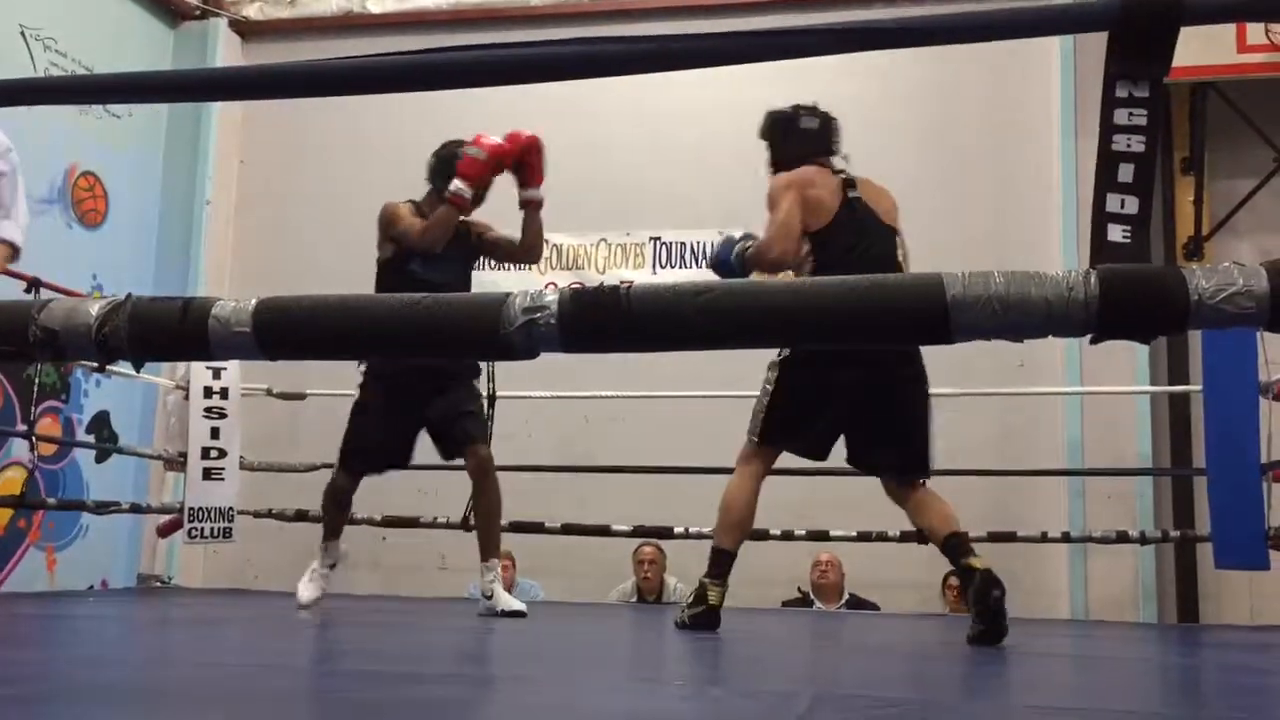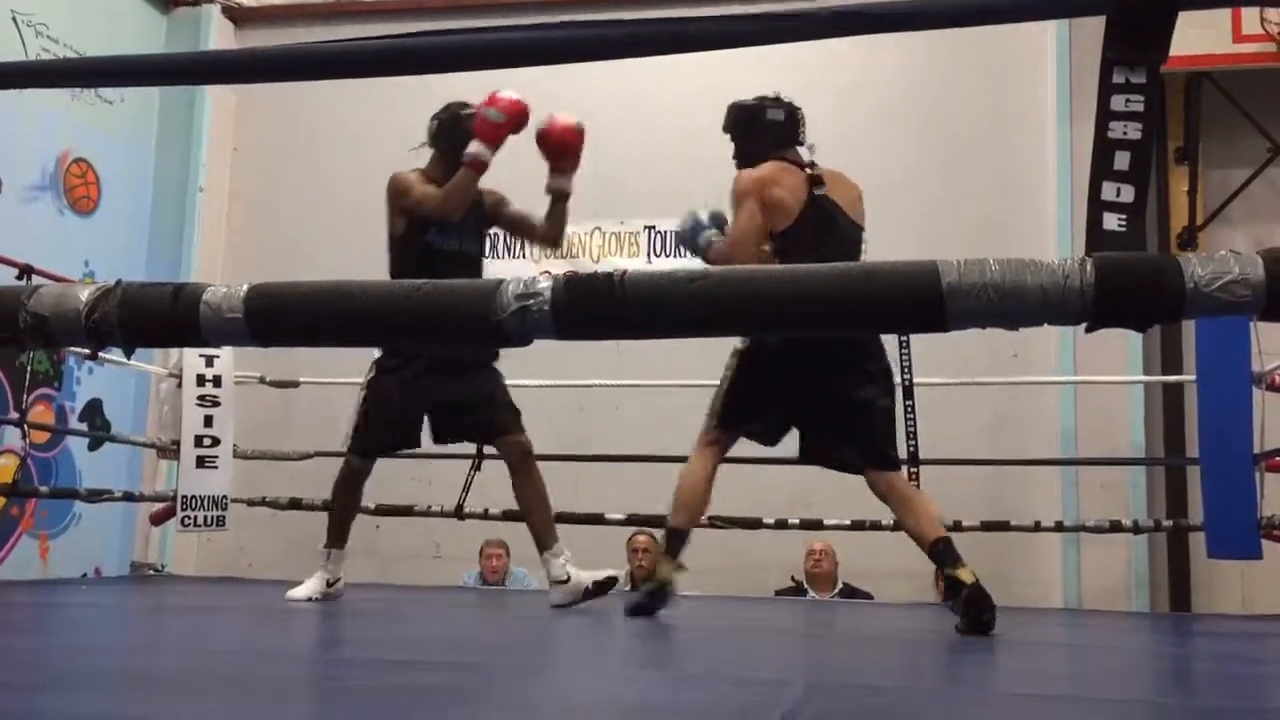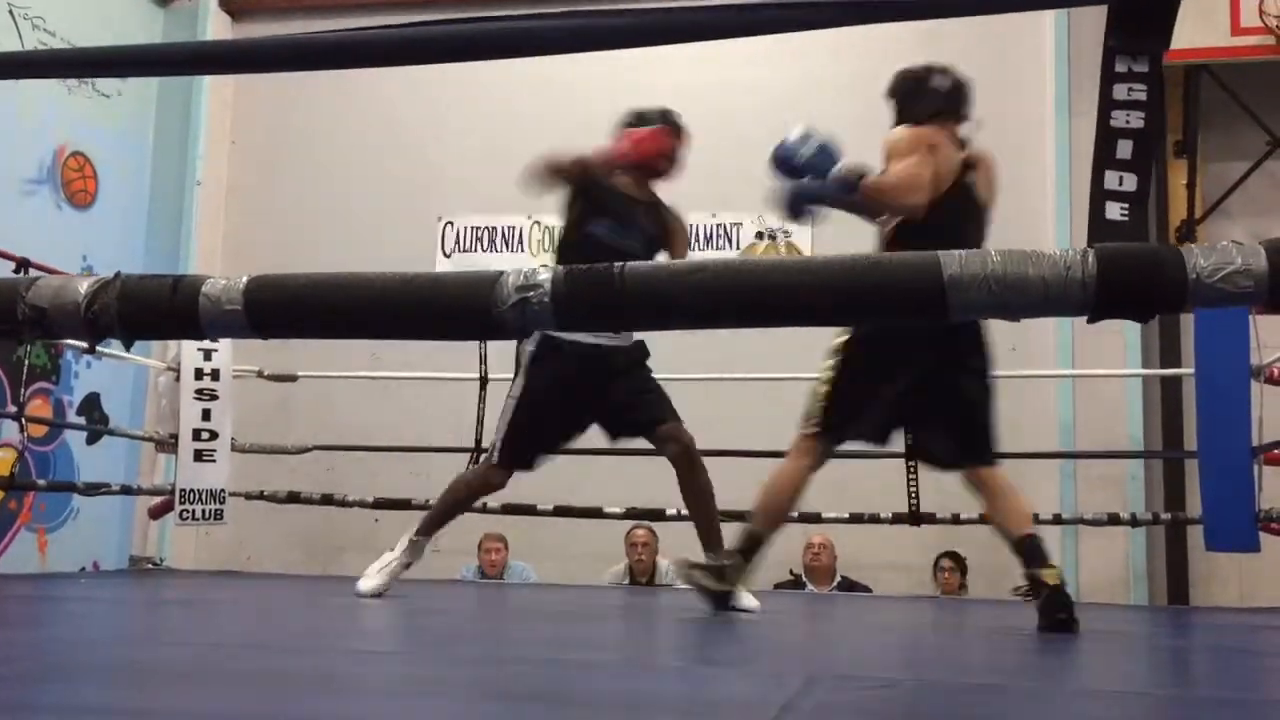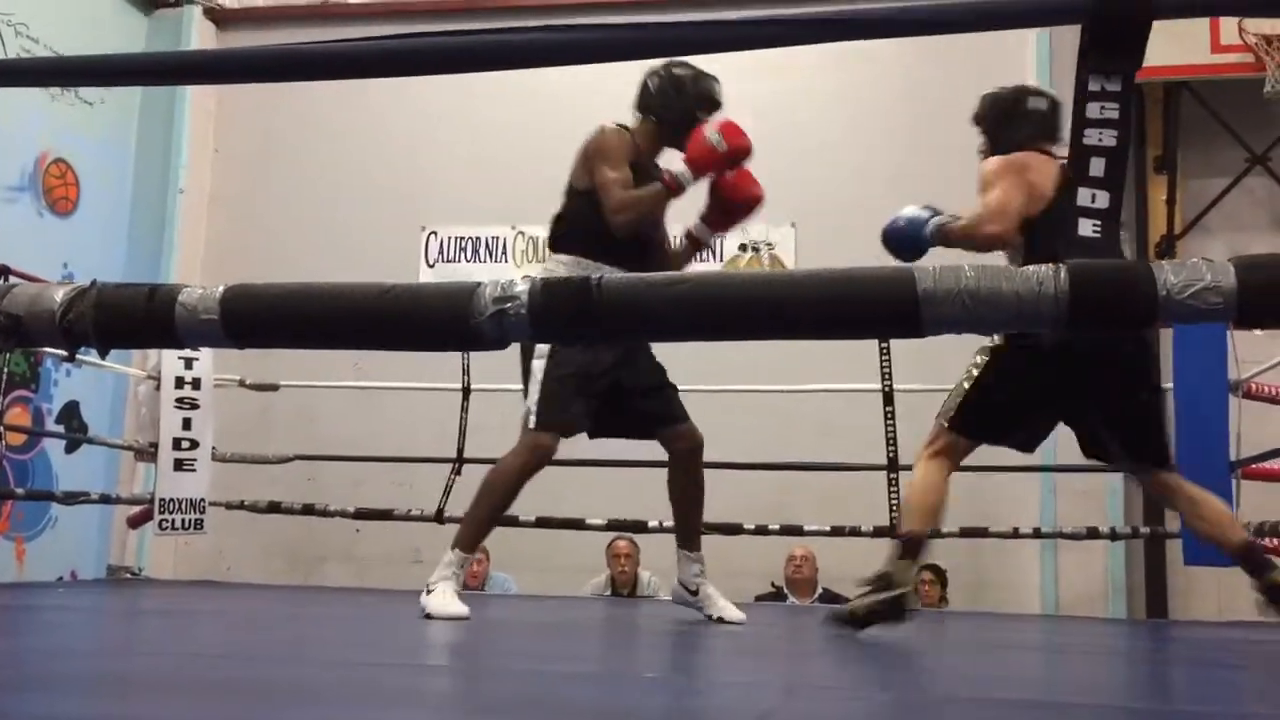
dt=0.5s
person 1, frame 1
left shoulder: (792, 183)
right shoulder: (880, 196)
left elbow: (781, 254)
left wrist: (744, 253)
right hip: (894, 340)
left knee: (754, 460)
right knee: (906, 483)
left ankle: (710, 593)
right ankle: (978, 578)
person 1, frame 2
left shoulder: (756, 180)
right shoulder: (847, 188)
left elbow: (739, 262)
left wrist: (702, 238)
left hip: (785, 334)
right hip: (852, 335)
left knee: (710, 448)
right knee: (885, 473)
left ankle: (663, 572)
right ankle: (962, 581)
person 1, frame 3
left shoulder: (913, 138)
right shoulder: (980, 166)
left elbow: (907, 195)
left wrist: (838, 177)
right wrist: (836, 179)
left hip: (895, 316)
right hip: (957, 325)
left knee: (810, 448)
right knee: (980, 469)
left ankle: (733, 566)
right ankle: (1047, 583)
person 1, frame 4
left shoulder: (1008, 168)
left elbow: (991, 230)
left wrist: (936, 228)
left hip: (1045, 331)
right hip: (1120, 333)
left knee: (939, 451)
right knee: (1163, 479)
left ankle: (897, 581)
person 2, frame 1
left shoulder: (474, 233)
right shoulder: (396, 214)
left elbow: (529, 253)
right elbow: (428, 240)
left wrist: (531, 191)
right wrist: (464, 185)
left hip: (450, 371)
right hip: (392, 369)
left knee: (482, 461)
right knee: (347, 475)
left ankle: (492, 585)
right ankle: (325, 561)
person 2, frame 2
left shoulder: (485, 199)
right shoulder: (405, 186)
left elbow: (549, 237)
right elbow: (450, 210)
left wrist: (562, 178)
right wrist: (482, 150)
left hip: (469, 352)
right hip: (409, 351)
left knee: (518, 450)
right knee: (356, 464)
left ankle: (561, 573)
right ankle: (330, 571)
person 2, frame 3
left shoulder: (665, 219)
right shoulder: (599, 182)
right elbow: (547, 171)
right wrist: (610, 160)
left hip: (617, 353)
right hip: (558, 346)
left knee: (681, 447)
right knee: (496, 472)
right ankle: (406, 552)
person 2, frame 4
left shoulder: (655, 171)
right shoulder: (609, 141)
left elbow: (665, 271)
right elbow: (619, 217)
left wrist: (710, 227)
right wrist: (684, 170)
left knee: (687, 443)
right knee: (541, 444)
left ankle: (692, 579)
right ankle: (445, 574)
